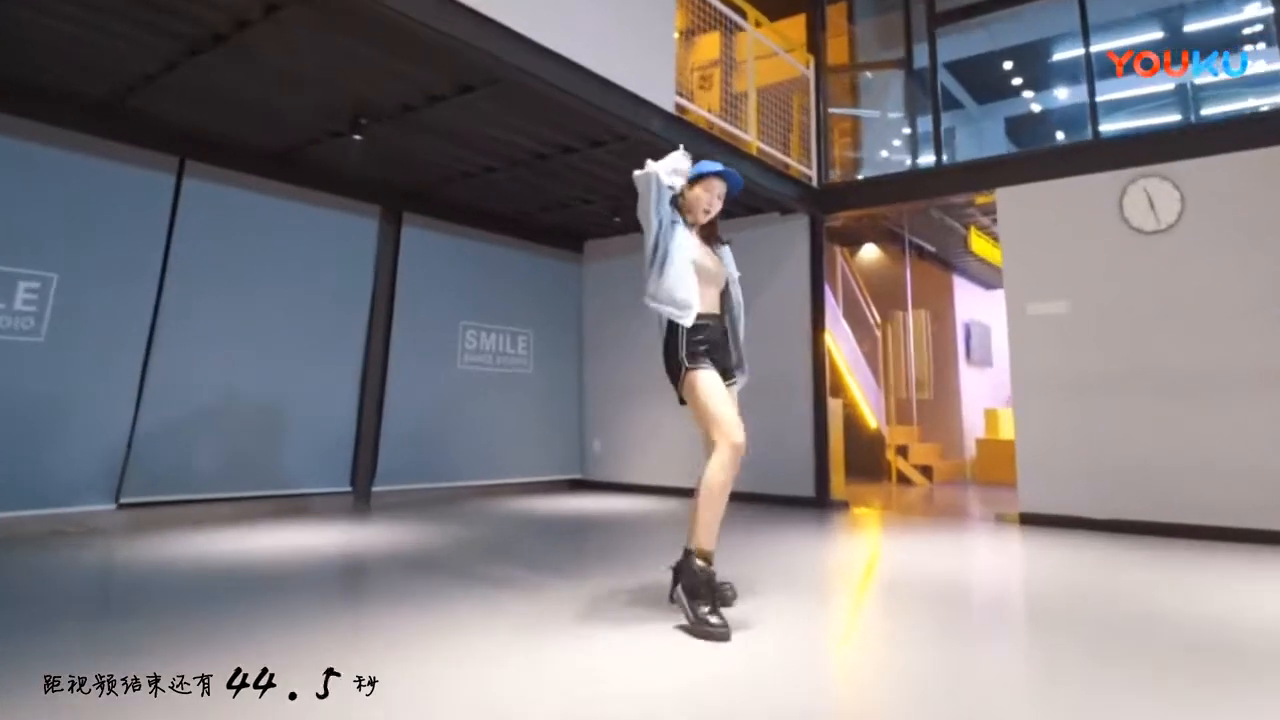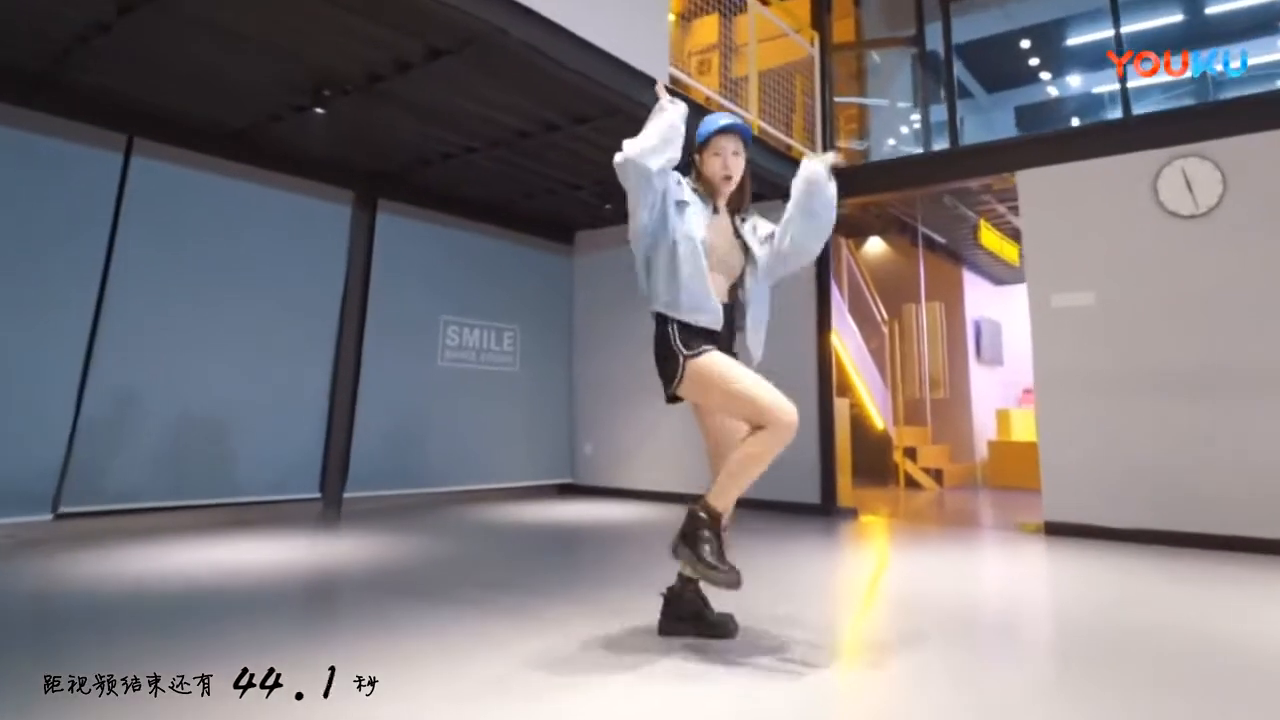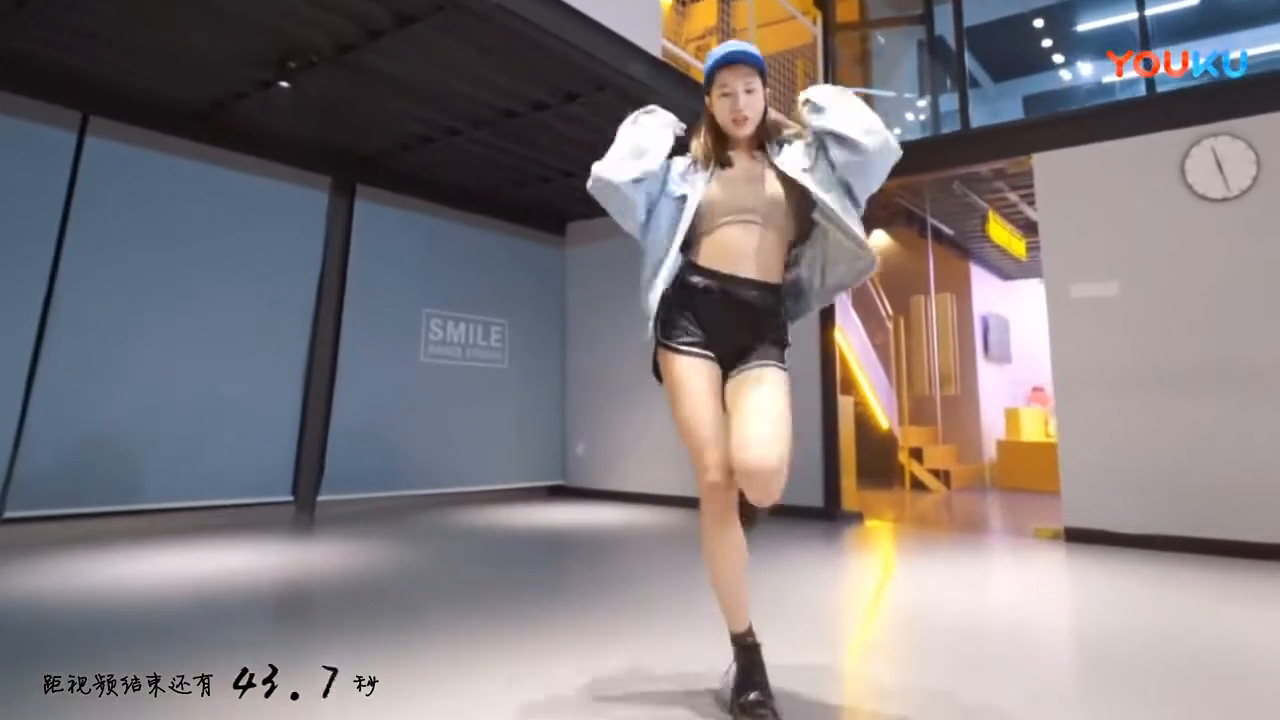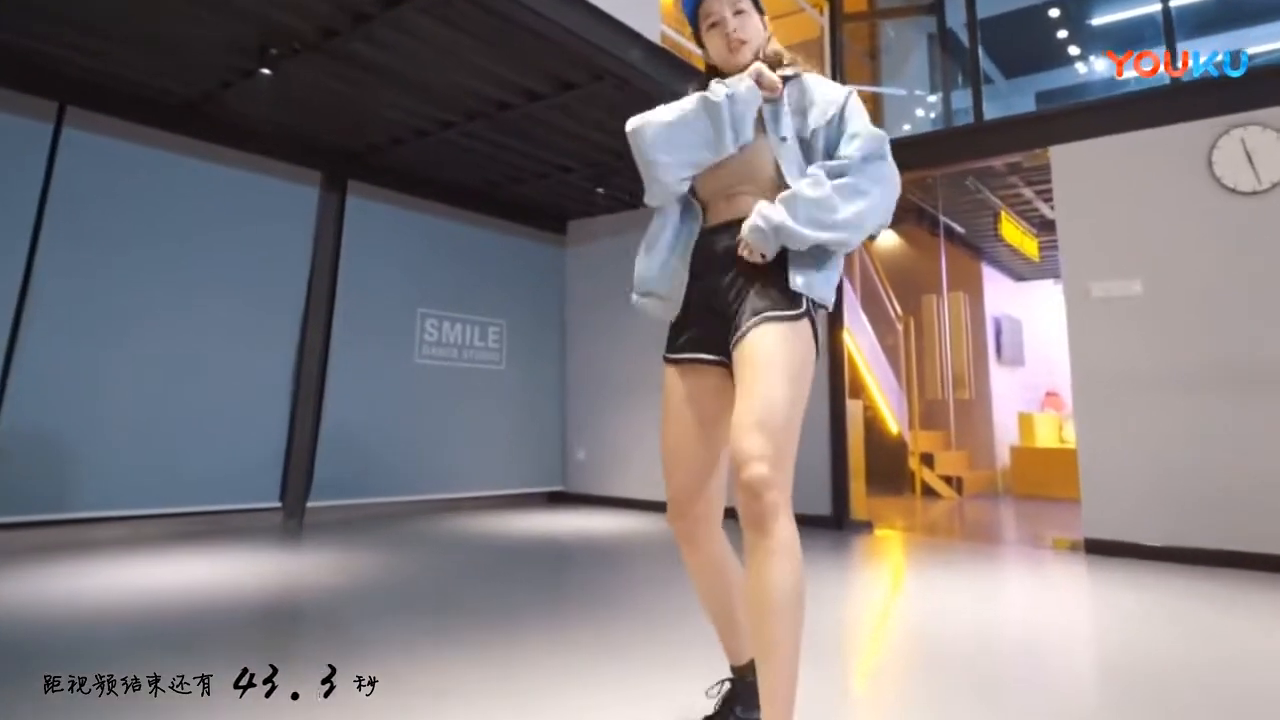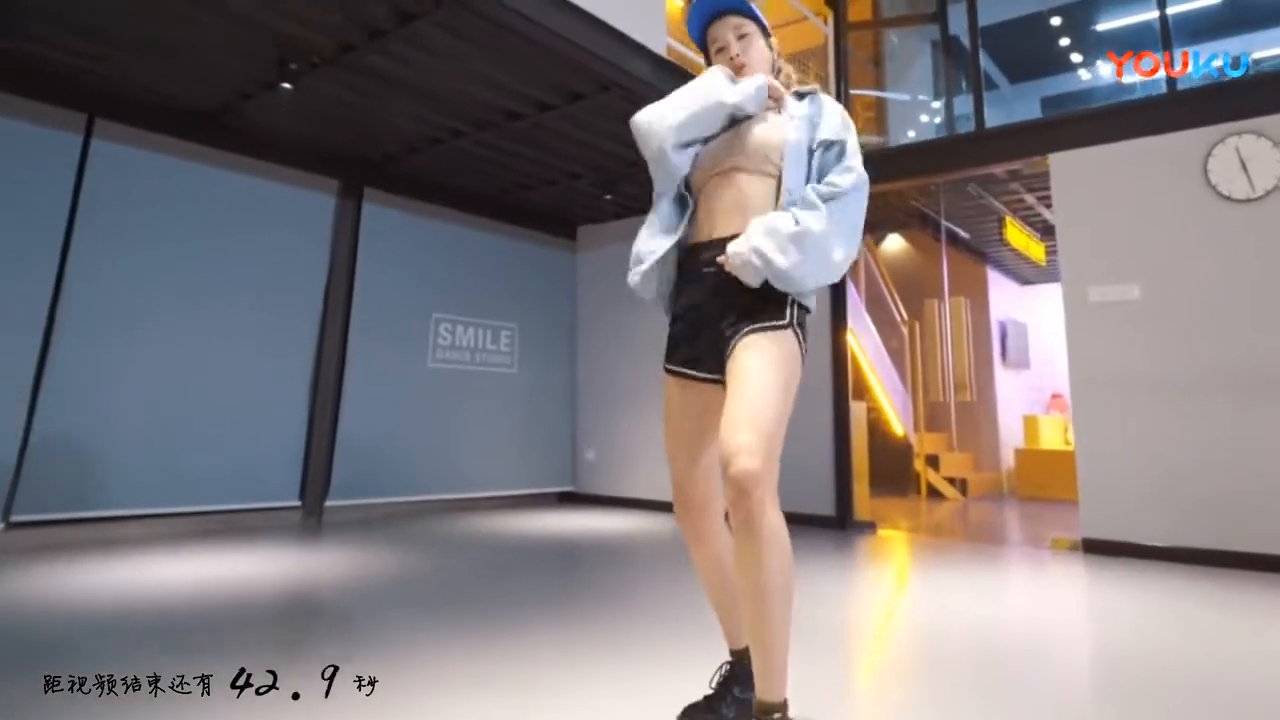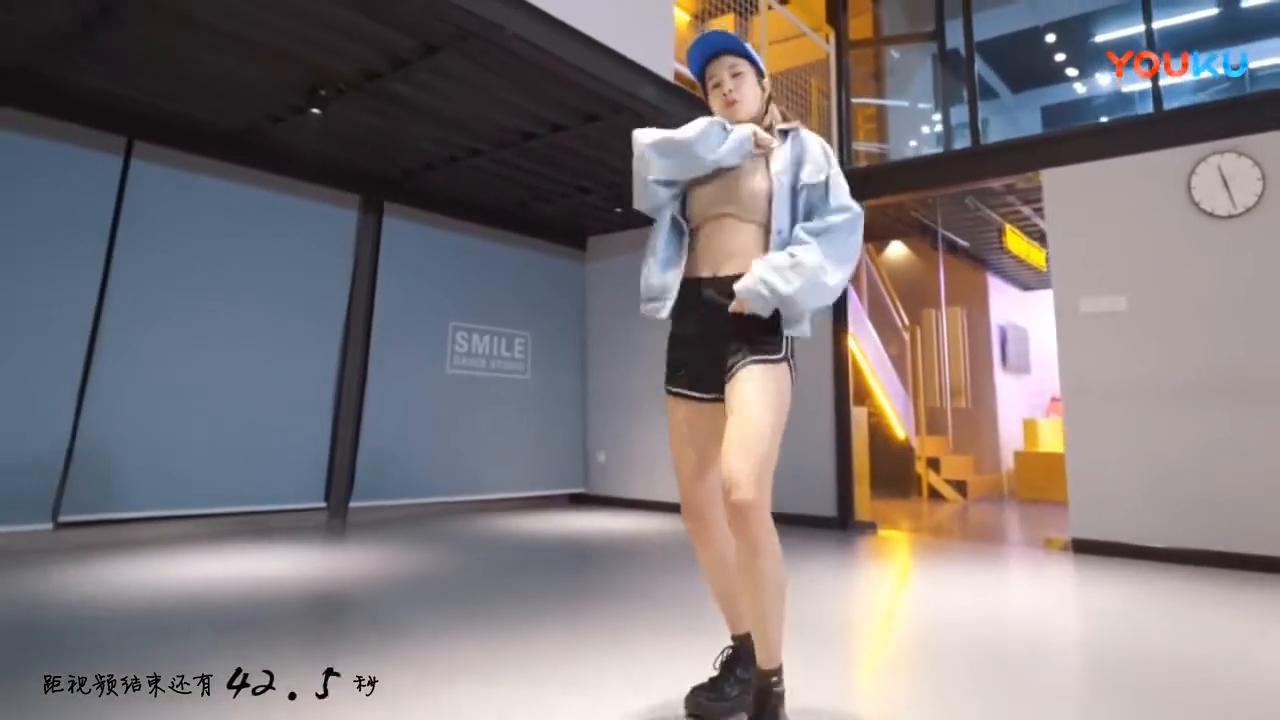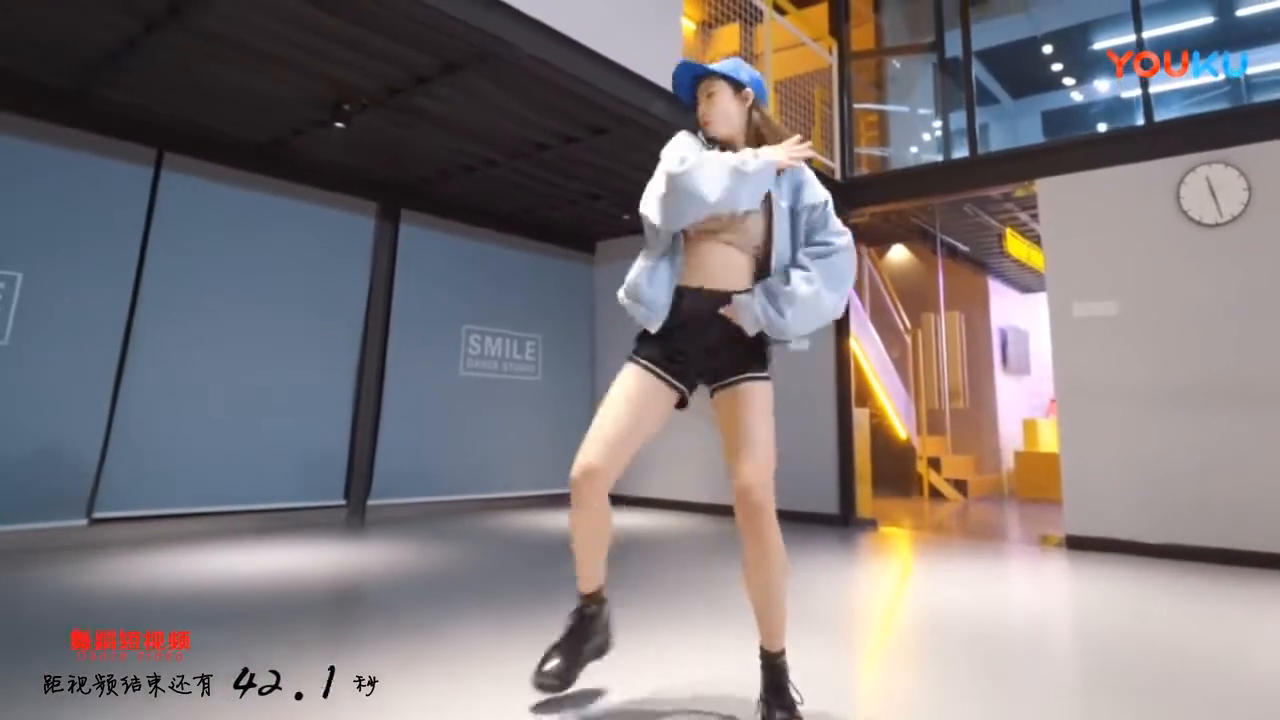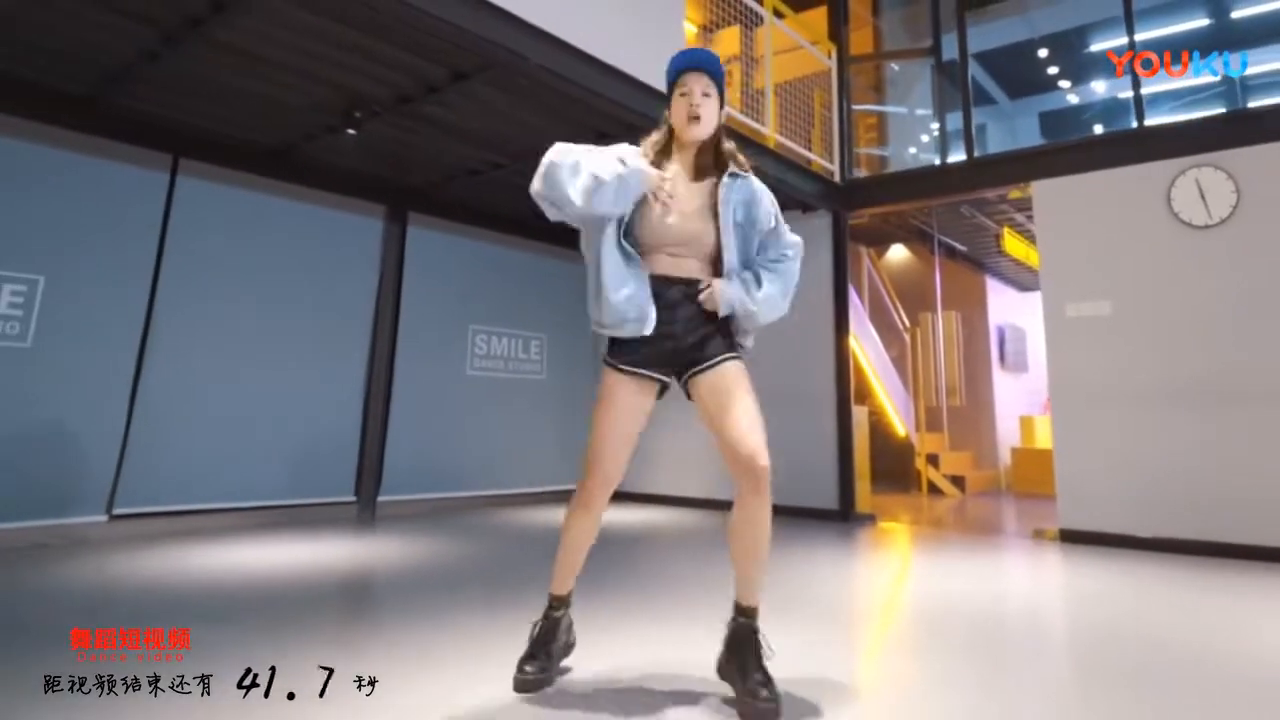
dt=0.4s
person 1, frame 1
left shoulder: (719, 248)
right shoulder: (669, 228)
right elbow: (651, 181)
left wrist: (735, 362)
right wrist: (677, 166)
left hip: (720, 347)
right hip: (689, 342)
left knee: (730, 451)
right knee: (731, 441)
left ankle: (691, 565)
right ankle: (696, 573)
person 1, frame 2
left shoulder: (746, 228)
right shoulder: (675, 199)
left elbow: (794, 247)
right elbow: (636, 163)
left wrist: (814, 179)
right wrist: (669, 114)
left hip: (718, 341)
right hip: (683, 335)
left knee: (733, 470)
right knee: (781, 418)
left ankle: (685, 596)
right ankle: (701, 525)
person 1, frame 3
left shoulder: (800, 161)
right shoulder: (687, 170)
left elbow: (876, 151)
right elbow: (611, 182)
left wrist: (819, 104)
right wrist: (652, 126)
left hip: (762, 326)
right hip: (693, 314)
left knee: (763, 475)
right knee: (716, 477)
left ankle: (740, 499)
right ankle: (747, 659)
person 1, frame 4
left shoulder: (816, 98)
right shoulder: (701, 115)
left elbow: (870, 178)
right elbow: (654, 150)
left wrist: (777, 226)
right wrist: (738, 98)
left hip: (775, 280)
right hip: (698, 293)
left knee: (761, 482)
right knee: (689, 509)
person 1, frame 5
left shoulder: (815, 112)
right shoulder: (704, 121)
left elbow: (840, 205)
right elbow: (655, 130)
left wrist: (763, 251)
right wrist: (737, 90)
left hip: (765, 290)
right hip: (693, 295)
left knee: (749, 473)
right knee: (694, 505)
person 1, frame 6
left shoulder: (800, 150)
right shoulder: (703, 156)
left elbow: (839, 232)
right elbow: (651, 155)
left wrist: (770, 282)
right wrist: (732, 140)
left hip: (758, 324)
right hip: (693, 324)
left knee: (745, 498)
right knee: (699, 513)
right ankle: (740, 654)
person 1, frame 7
left shoulder: (792, 181)
right shoulder: (688, 153)
left elbow: (833, 262)
right elbow: (684, 195)
left wrist: (766, 311)
right wrist: (760, 165)
left hip: (739, 342)
right hip: (669, 331)
left knee: (754, 500)
right knee: (588, 475)
right ankle: (591, 616)
person 1, frame 8
left shoulder: (741, 187)
right shoulder: (632, 164)
left elbow: (782, 257)
right elbow: (554, 184)
left wrist: (739, 294)
right wrist: (629, 179)
left hip: (708, 332)
right hip: (640, 327)
left knee: (755, 468)
right knee: (597, 483)
left ankle: (744, 639)
right ankle: (555, 622)
